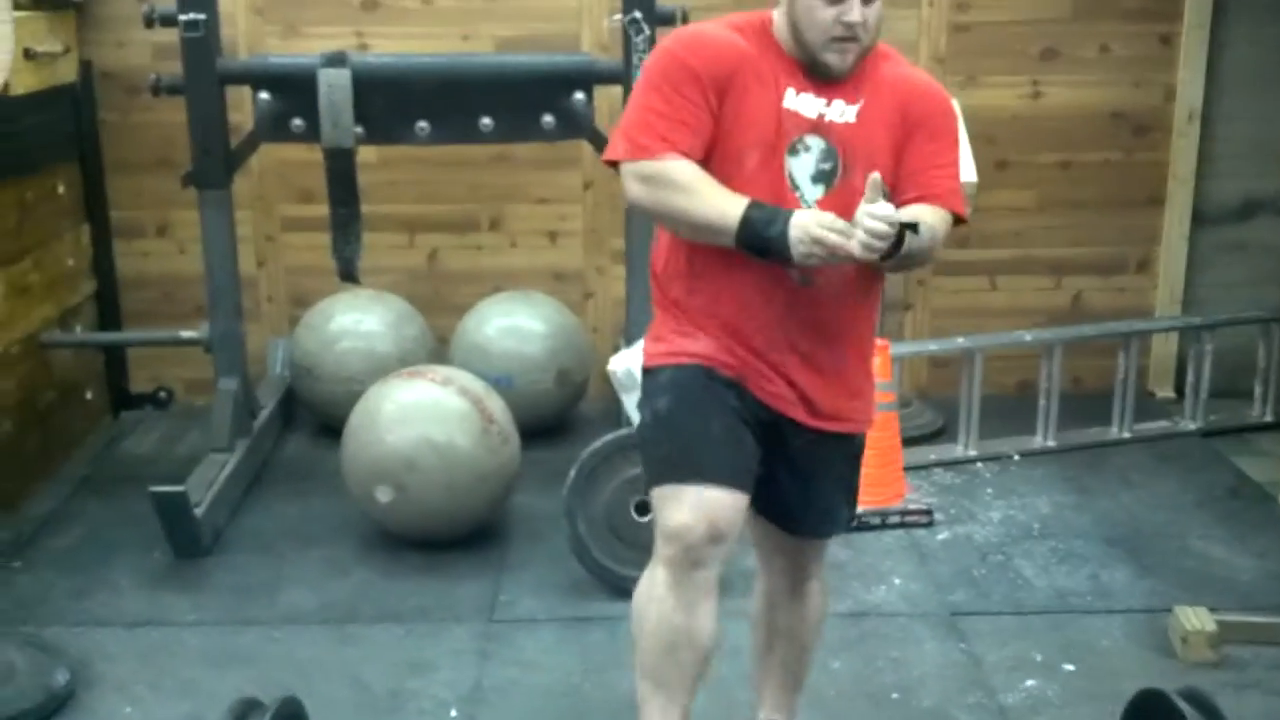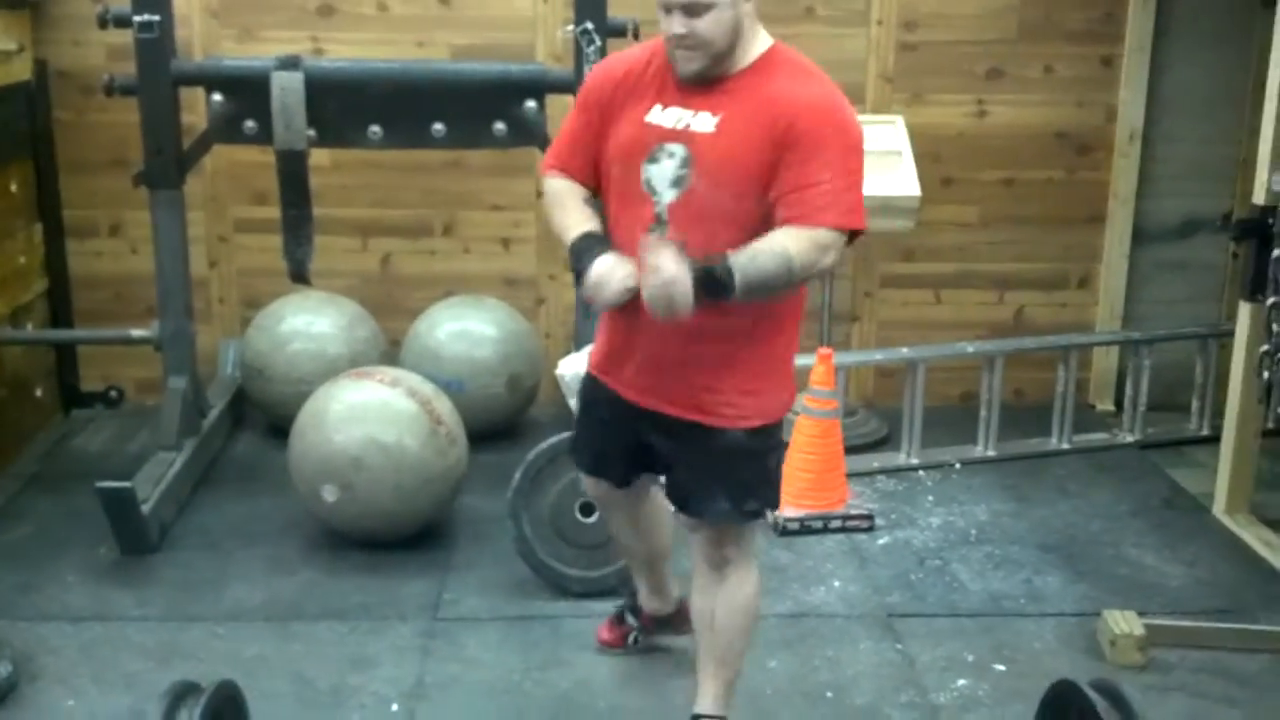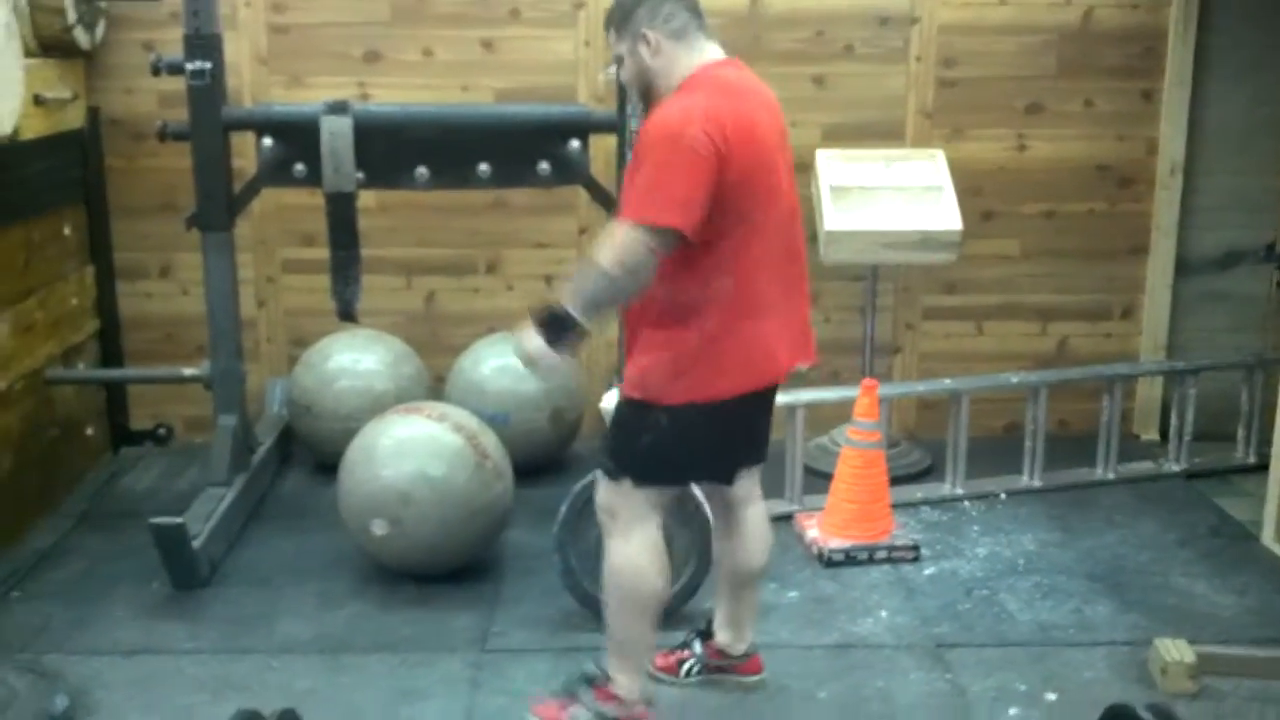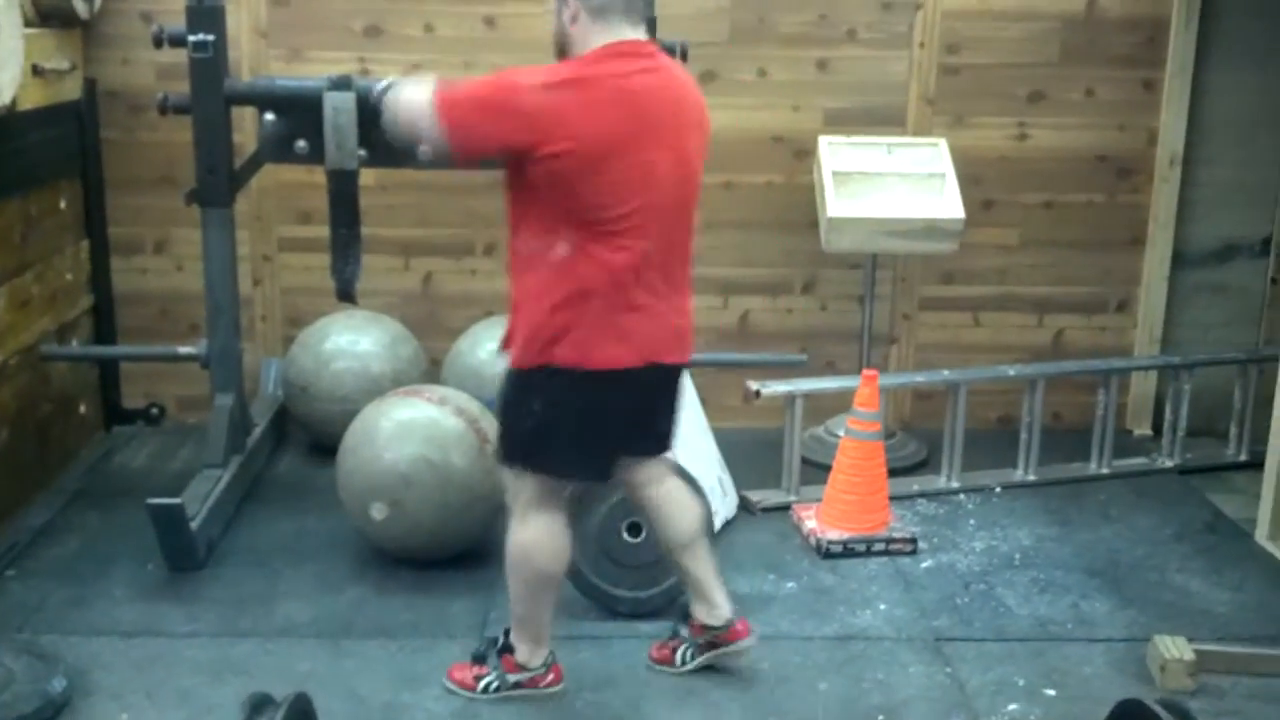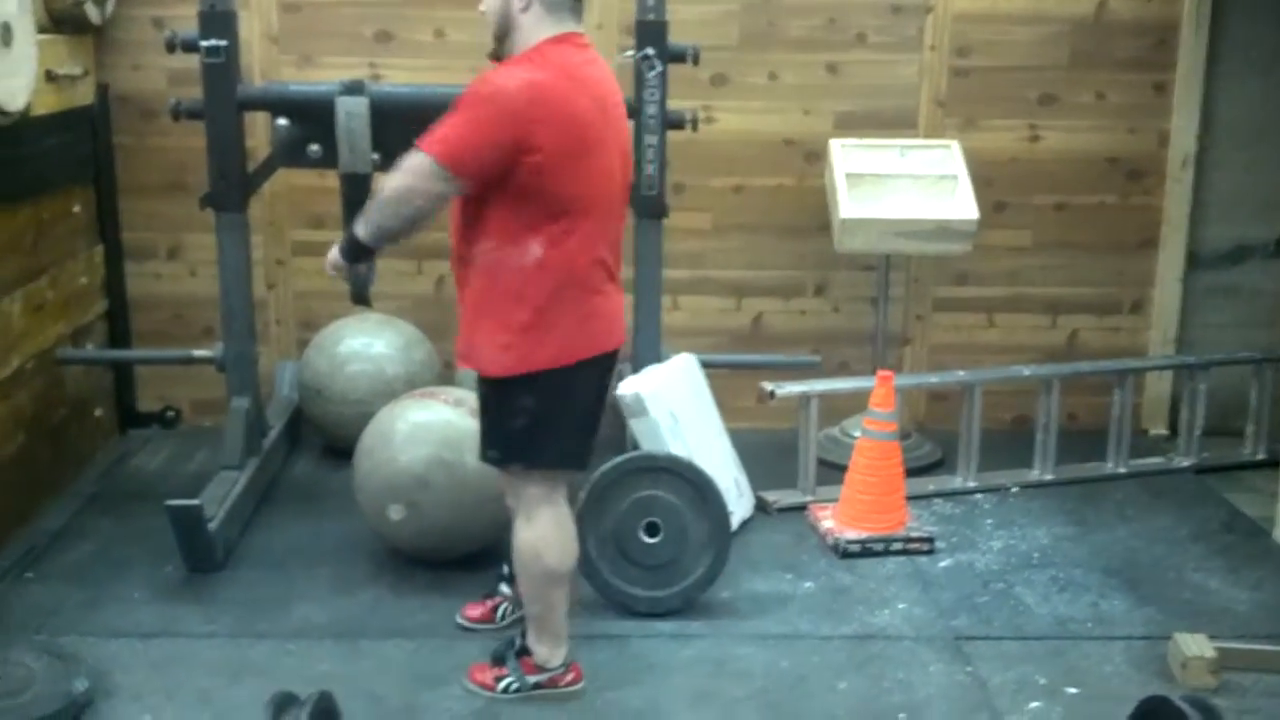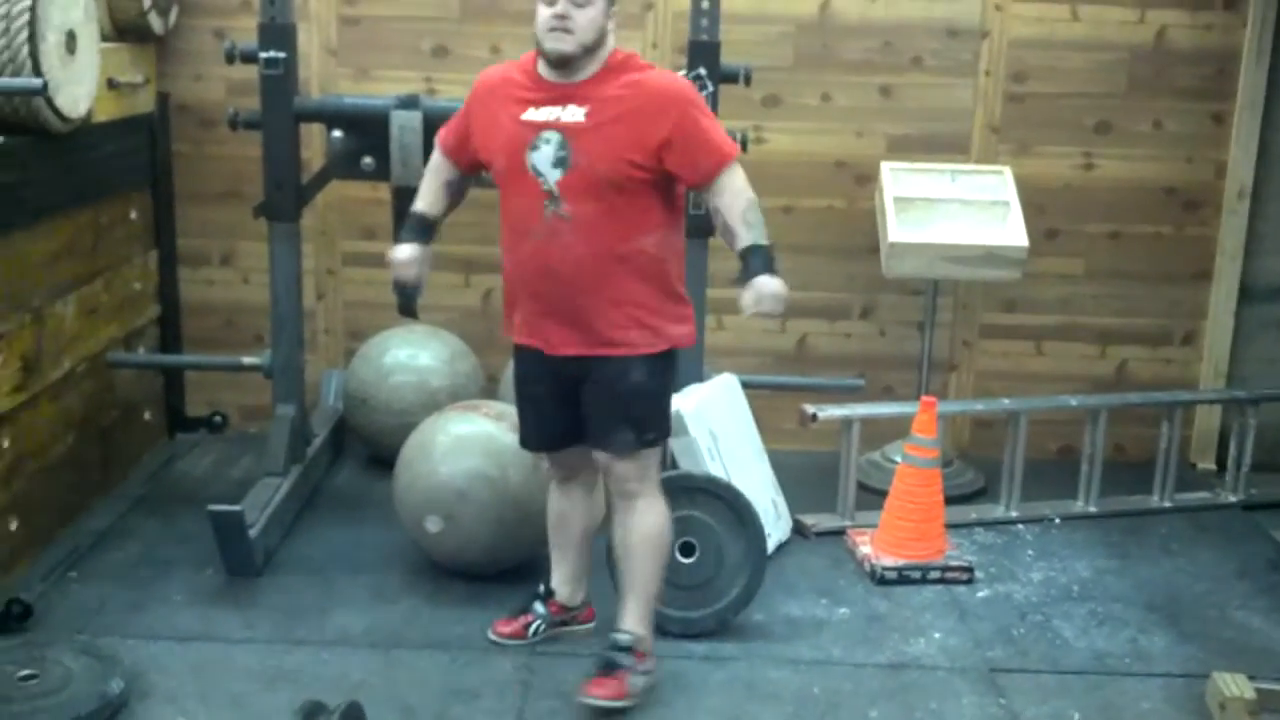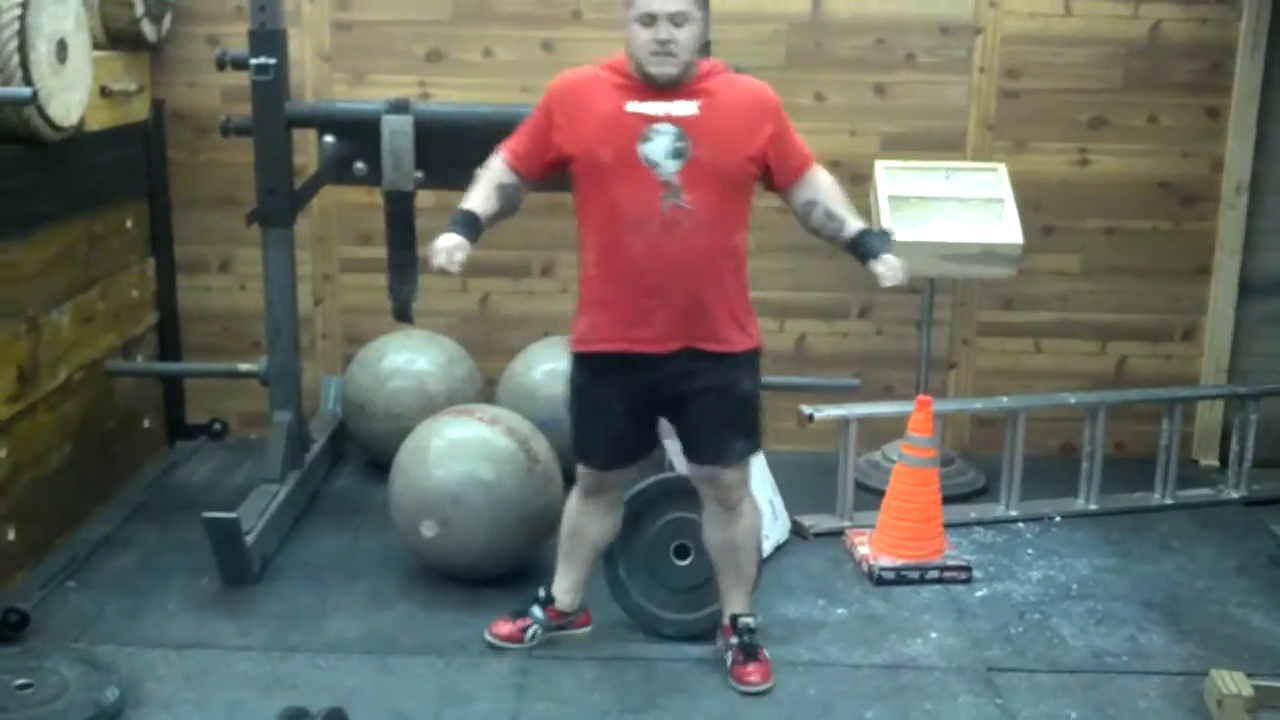
dt=0.5s
person 1, frame 1
left shoulder: (917, 99)
left elbow: (933, 223)
right elbow: (647, 176)
left wrist: (893, 233)
right wrist: (775, 230)
left hip: (826, 381)
right hip: (704, 354)
left knee: (796, 560)
right knee: (693, 536)
person 1, frame 2
left shoulder: (807, 107)
right shoulder: (619, 77)
left elbow: (819, 242)
right elbow: (562, 178)
left wrist: (707, 278)
right wrist: (592, 256)
left hip: (729, 383)
right hip: (626, 360)
left knee: (725, 548)
right knee: (612, 487)
right ankle: (659, 601)
person 1, frame 3
left shoulder: (686, 120)
right shoulder: (739, 91)
left elbow: (637, 244)
left wrist: (557, 322)
left hip: (696, 356)
right hip: (748, 342)
left knee: (626, 508)
right knee: (737, 492)
right ankle: (732, 644)
person 1, frame 4
left shoulder: (545, 98)
right shoulder: (683, 94)
left elbow: (418, 114)
left wrist: (397, 97)
left hip: (574, 339)
right hip: (657, 331)
left knee: (536, 496)
right knee: (645, 468)
left ankle: (528, 659)
right ankle: (715, 616)
person 1, frame 5
left shoulder: (514, 92)
right shoulder: (586, 73)
left elbow: (419, 185)
left wrist: (356, 243)
left hip: (535, 332)
right hip: (581, 320)
left knee: (535, 490)
right knee: (542, 473)
left ankle: (547, 659)
right ankle: (529, 589)
person 1, frame 6
left shoulder: (659, 96)
right shoulder: (494, 91)
left elbow: (722, 178)
right elbow: (450, 160)
left wrist: (757, 261)
right wrist: (418, 231)
left hip: (633, 334)
right hip: (540, 333)
left knee: (632, 478)
right knee: (568, 467)
left ankle: (633, 640)
right ankle: (566, 598)
person 1, frame 7
left shoulder: (752, 102)
right shoulder: (574, 94)
left elbow: (805, 182)
right elbow: (509, 169)
left wrist: (867, 243)
right wrist: (464, 226)
left hip: (719, 343)
right hip: (612, 342)
left knee: (727, 487)
right knee: (597, 481)
left ankle: (739, 624)
right ankle: (560, 604)
